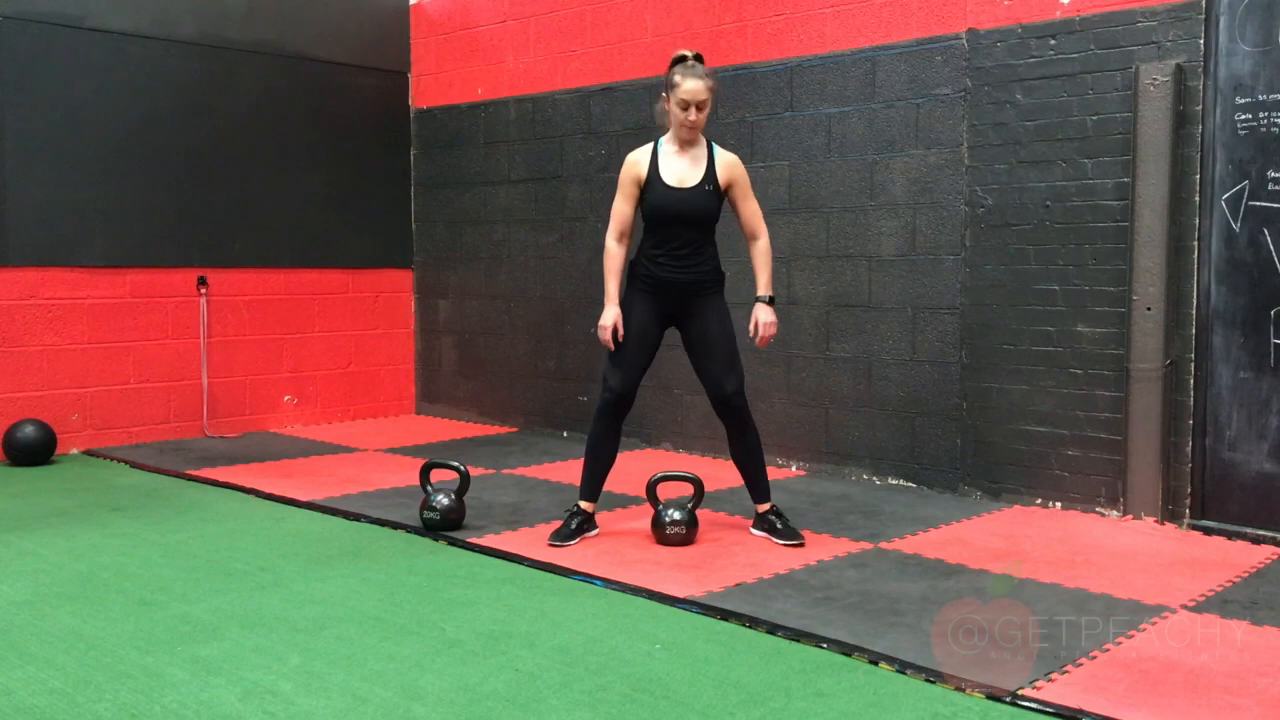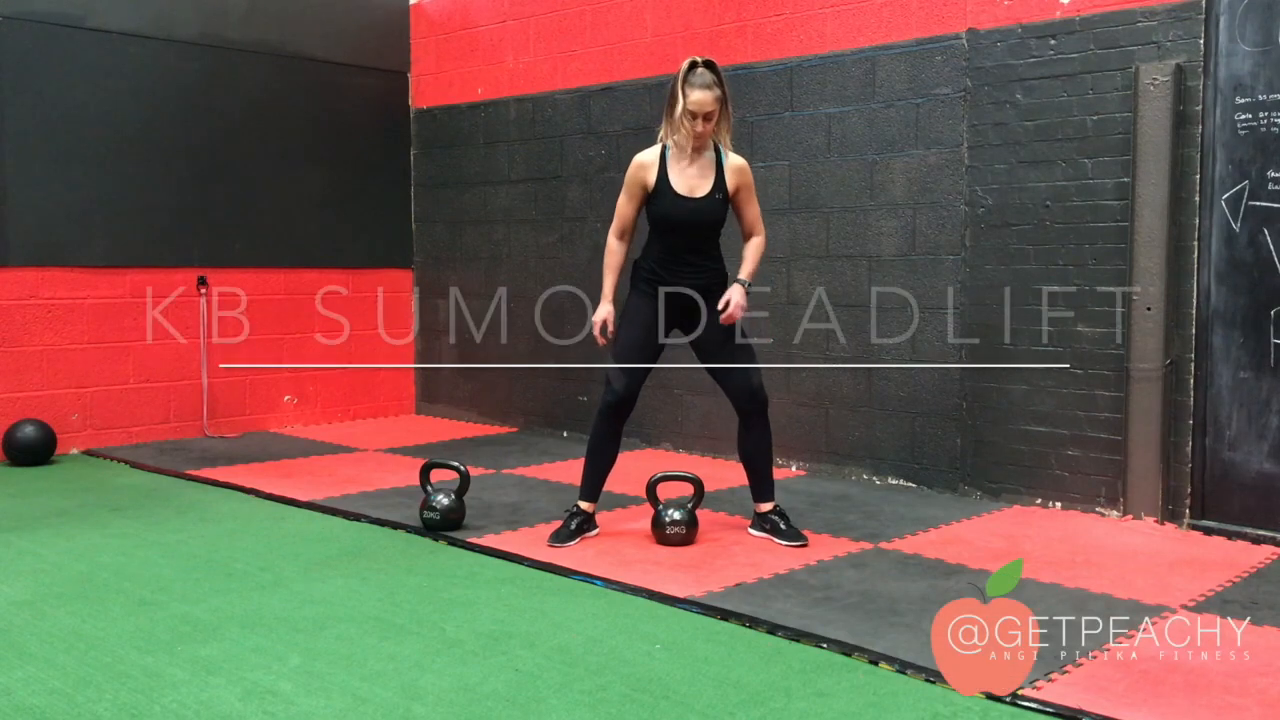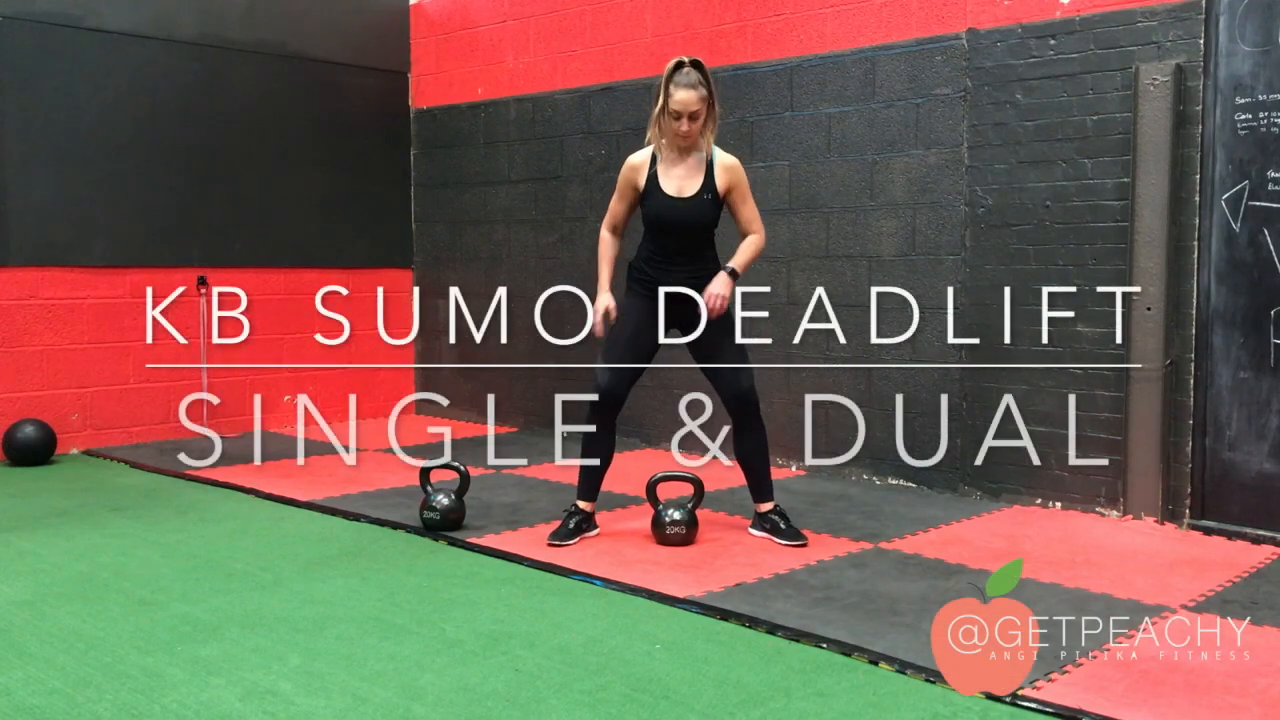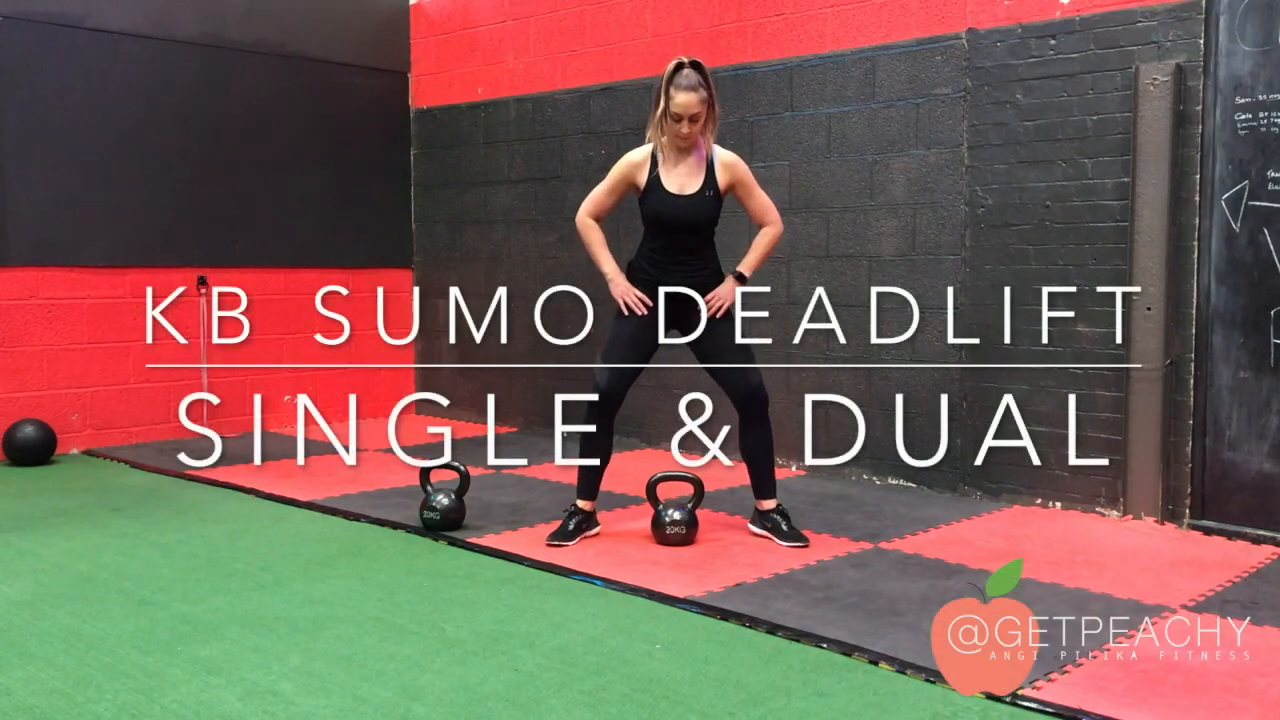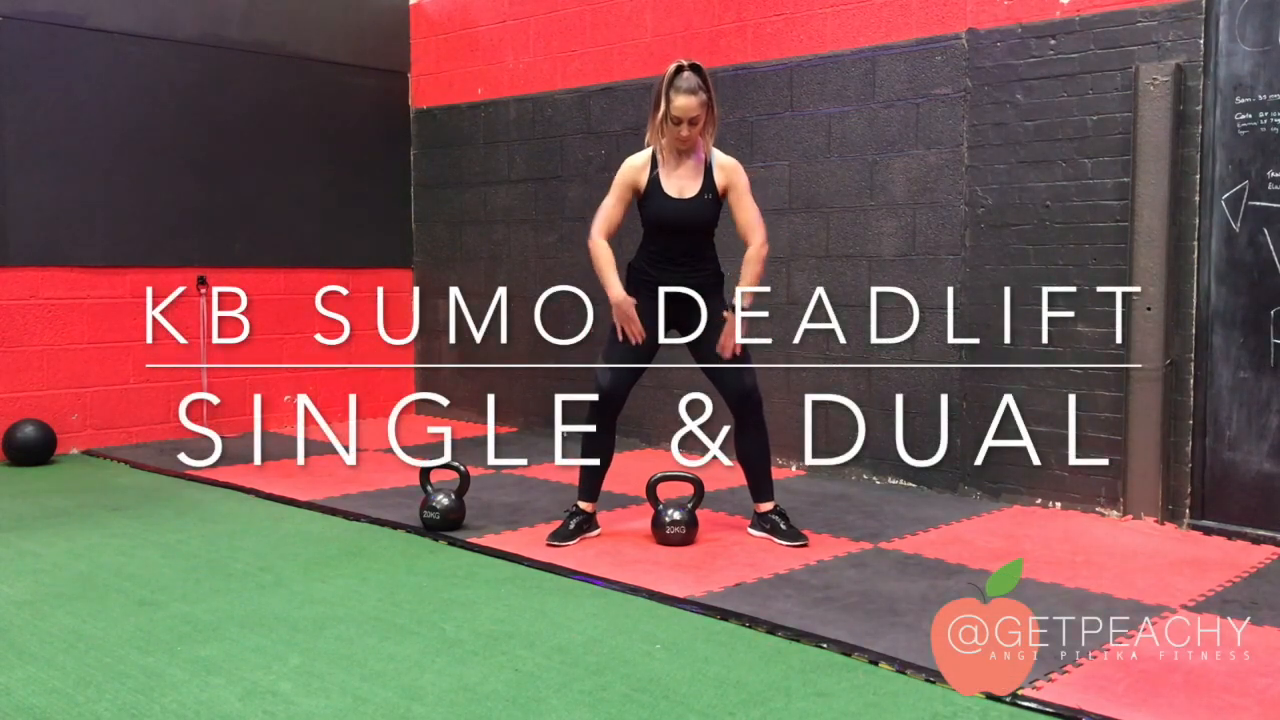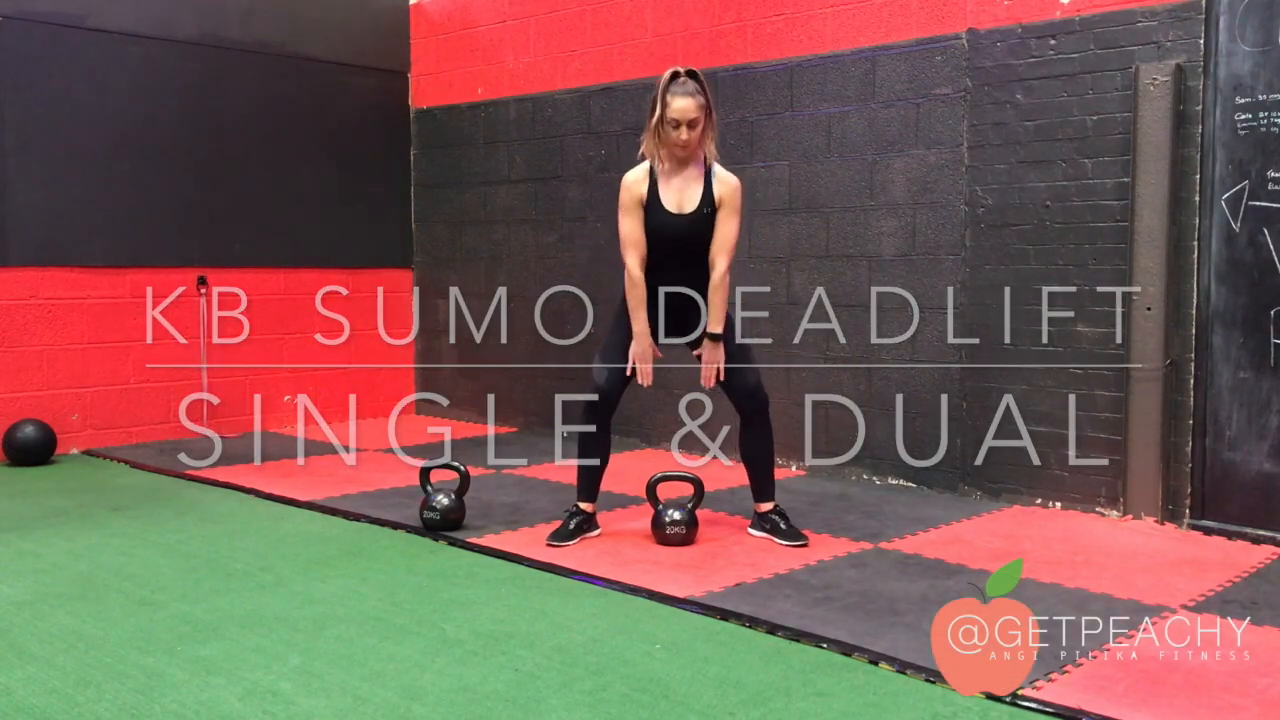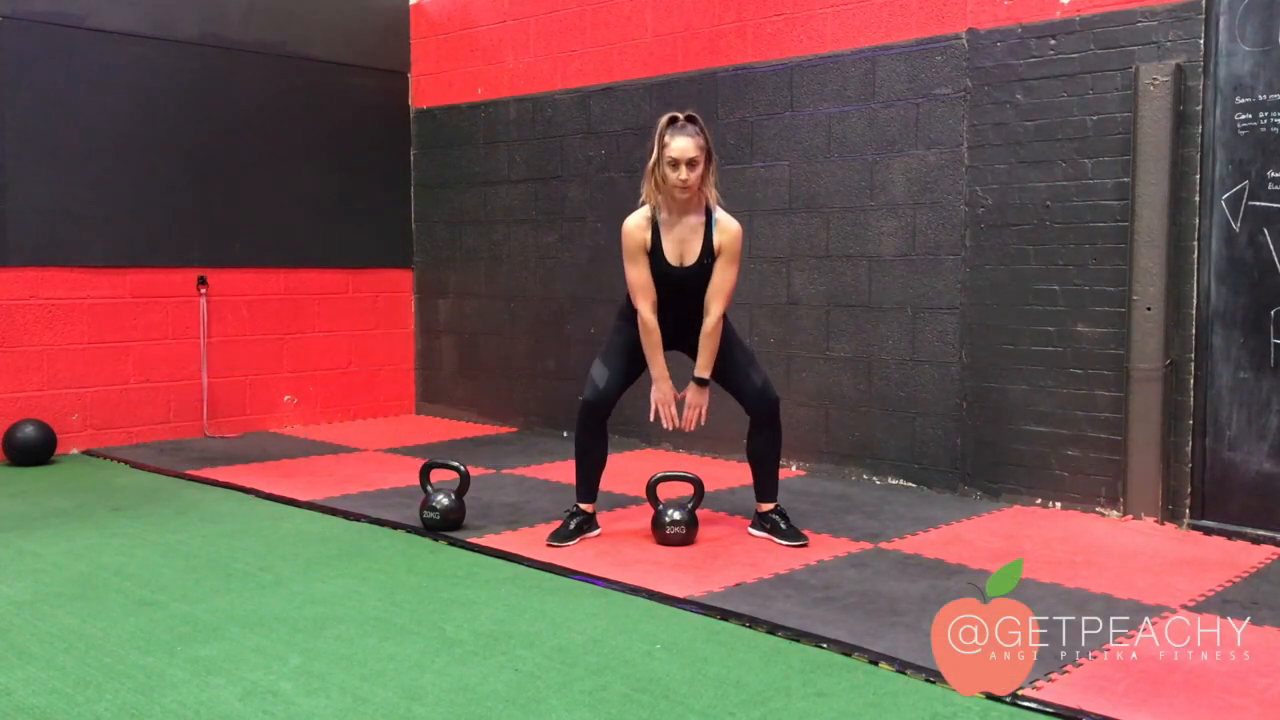
dt=0.7s
person 1, frame 1
left shoulder: (726, 163)
right shoulder: (639, 161)
left elbow: (757, 236)
right elbow: (616, 237)
left wrist: (764, 300)
right wrist: (611, 303)
left hip: (703, 296)
right hip: (646, 293)
left knee: (731, 400)
right knee: (614, 397)
left ankle: (765, 511)
right ankle: (584, 511)
person 1, frame 2
left shoulder: (735, 168)
right shoulder: (646, 163)
left elbow: (755, 235)
right elbow: (619, 235)
left wrist: (741, 283)
right wrist: (607, 299)
left hip: (710, 297)
right hip: (651, 295)
left knee: (752, 397)
right knee: (617, 396)
left ankle: (766, 511)
right ankle: (583, 511)
person 1, frame 3
left shoulder: (726, 167)
right shoulder: (638, 165)
left elbow: (755, 234)
right elbow: (611, 230)
left wrist: (727, 275)
right wrist: (604, 290)
left hip: (703, 297)
right hip: (644, 295)
left knee: (743, 398)
right knee: (605, 394)
left ankle: (766, 512)
right ankle: (583, 511)
person 1, frame 4
left shoulder: (726, 164)
right shoulder: (638, 162)
left elbow: (771, 224)
right elbow: (586, 217)
left wrist: (737, 279)
right wrist: (614, 277)
left hip: (705, 296)
right hip: (646, 294)
left knee: (752, 393)
right knee: (604, 393)
left ankle: (767, 510)
right ankle: (583, 512)
person 1, frame 5
left shoulder: (726, 169)
right shoulder: (638, 167)
left elbow: (756, 243)
right elbow: (598, 236)
left wrist: (739, 309)
right wrist: (617, 297)
left hip: (705, 299)
right hip: (645, 296)
left knee: (747, 398)
right knee: (605, 396)
left ankle: (766, 512)
right ankle: (584, 512)
person 1, frame 6
left shoulder: (725, 184)
right shoulder: (636, 181)
left elbow: (720, 267)
right elbow: (634, 265)
left wrist: (714, 337)
right wrist: (640, 336)
left hip: (702, 306)
right hip: (647, 303)
left knee: (753, 399)
right knee: (599, 397)
left ankle: (766, 513)
right ankle: (583, 513)
person 1, frame 7
left shoulder: (727, 230)
right shoulder: (636, 227)
left elbow: (713, 313)
right elbow: (646, 311)
left wrist: (700, 382)
right wrist: (660, 381)
left hip: (702, 327)
right hip: (642, 326)
left knee: (765, 402)
right knee: (594, 402)
left ankle: (767, 513)
right ankle: (583, 513)
